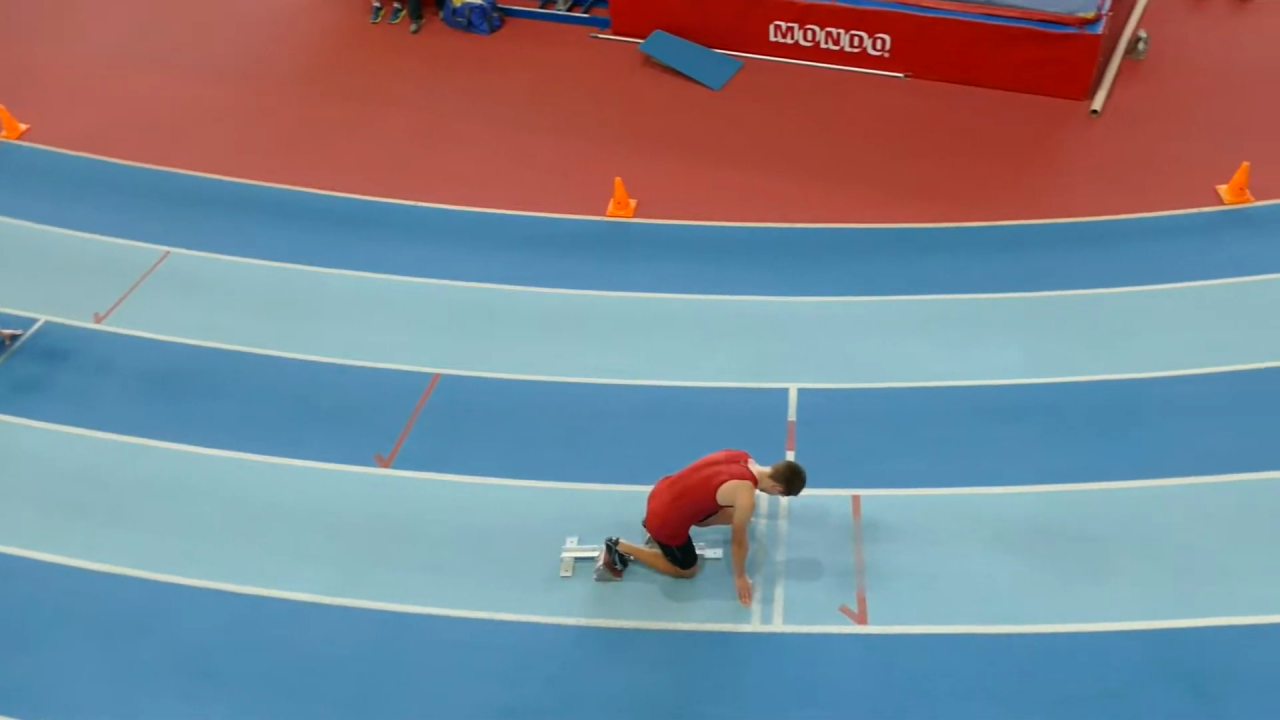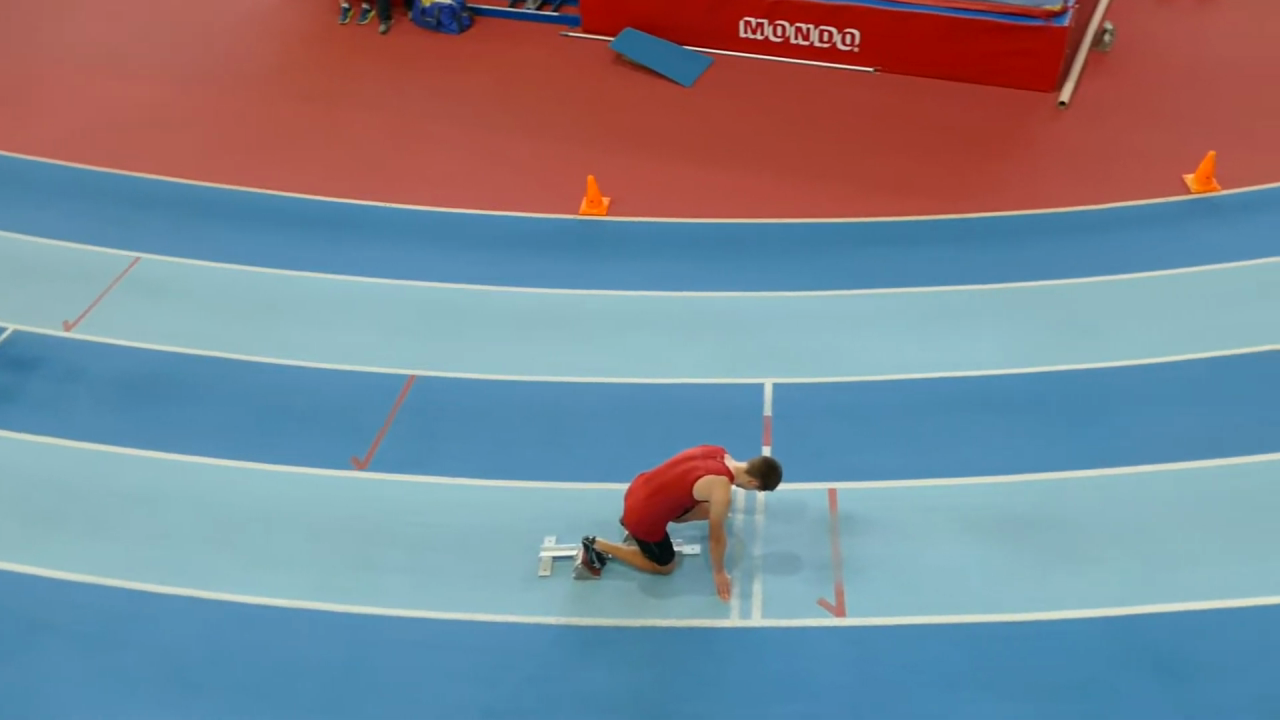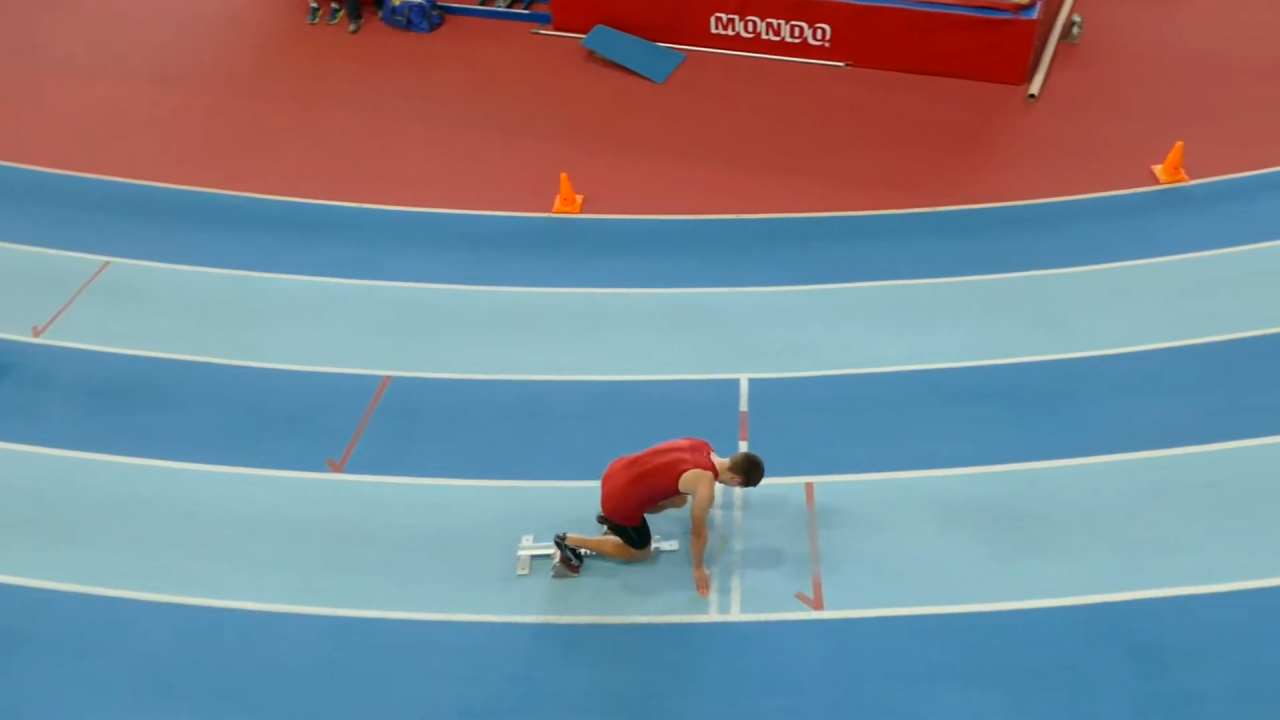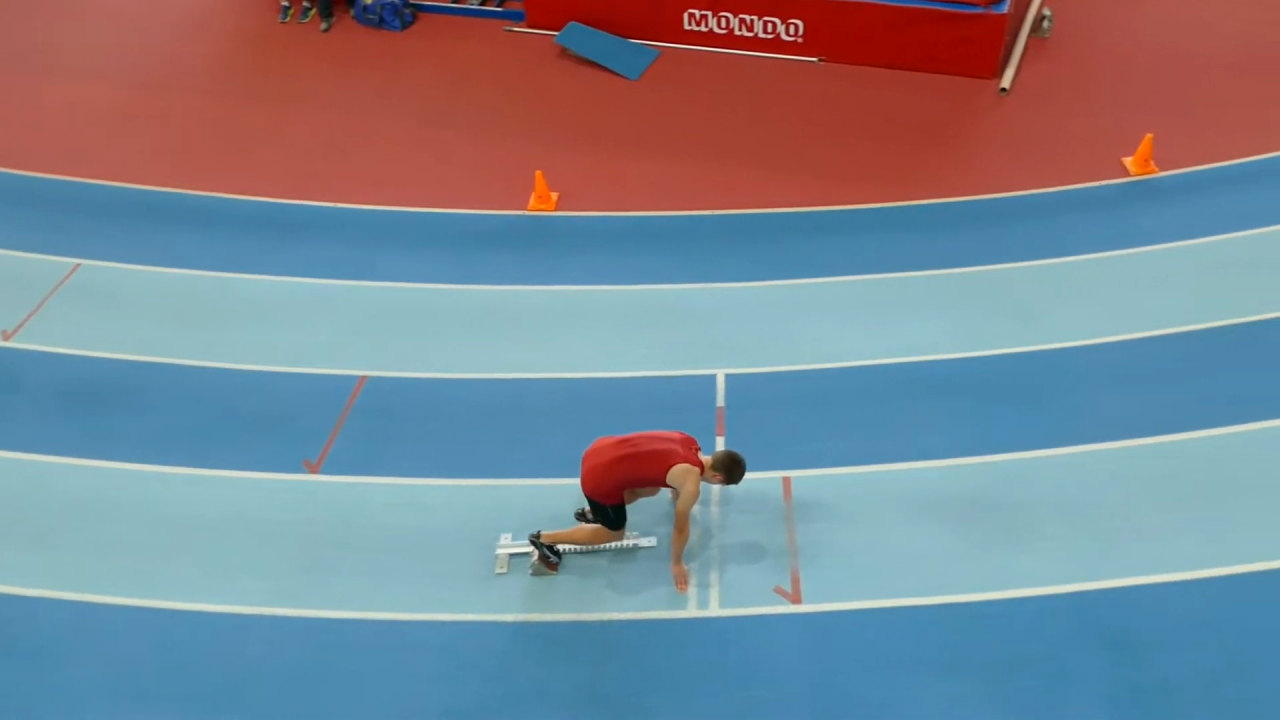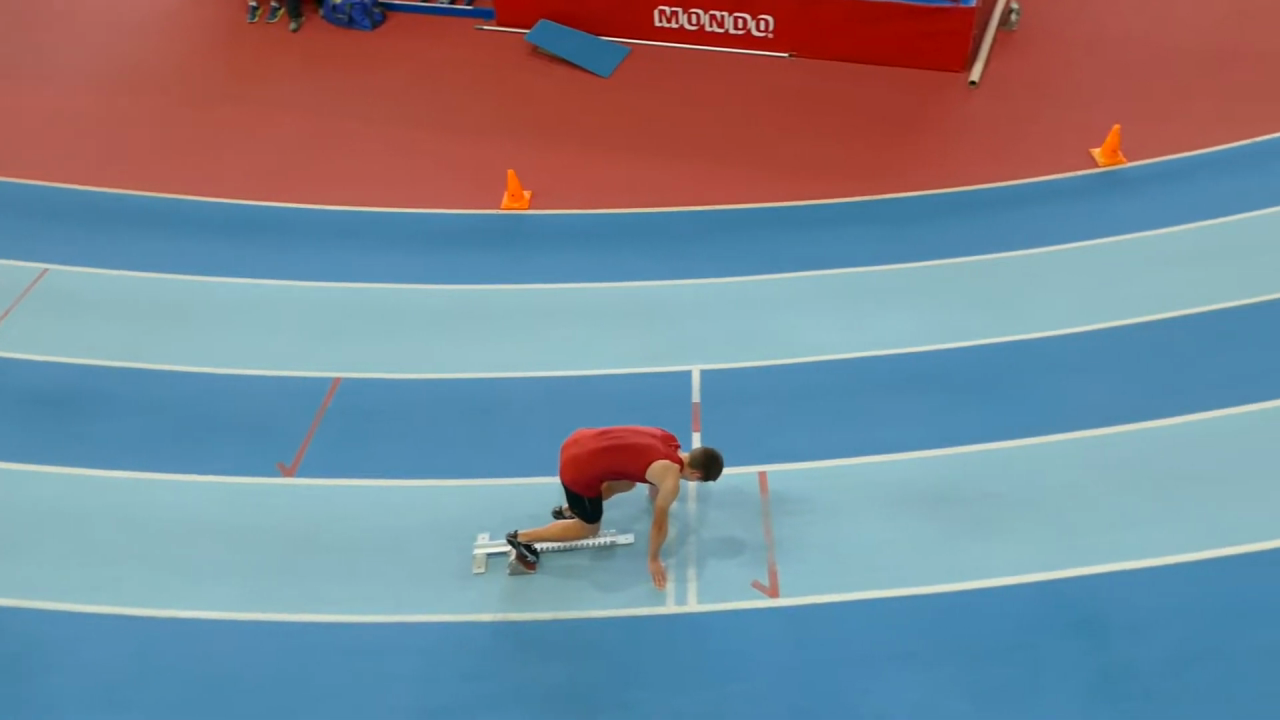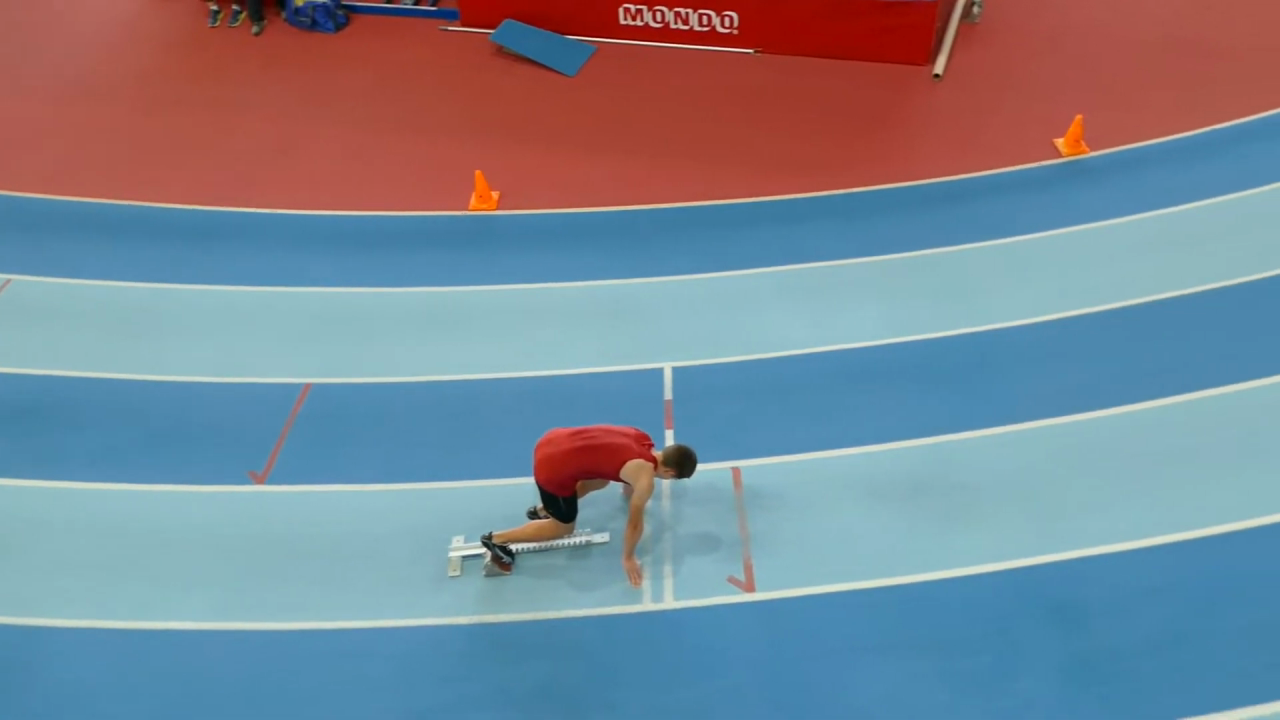
dt=0.2s
person 1, frame 1
left shoulder: (744, 458)
right shoulder: (746, 497)
right elbow: (739, 542)
left wrist: (741, 517)
right wrist: (740, 577)
left hip: (663, 492)
right hip: (665, 520)
left knee: (729, 516)
right knee: (688, 570)
right ankle: (619, 547)
person 1, frame 2
left shoulder: (721, 454)
right shoulder: (721, 492)
right elbow: (717, 537)
left wrist: (718, 512)
right wrist: (719, 573)
left hip: (640, 488)
right hip: (642, 516)
left knee: (706, 511)
right knee: (665, 567)
right ankle: (596, 545)
person 1, frame 3
left shoulder: (704, 448)
right shoulder: (705, 488)
right elbow: (698, 532)
left wrist: (699, 506)
right wrist: (698, 568)
left hip: (618, 469)
right hip: (619, 497)
right knee: (640, 552)
left ankle: (612, 516)
right ankle: (568, 541)
person 1, frame 4
left shoulder: (690, 445)
right shoulder: (691, 483)
right elbow: (680, 527)
left wrist: (678, 498)
right wrist: (676, 563)
left hip: (600, 449)
right hip: (600, 477)
right knee: (614, 533)
left ankle: (590, 513)
right ankle: (544, 539)
person 1, frame 5
left shoulder: (670, 442)
right shoulder: (671, 480)
right elbow: (659, 524)
left wrist: (655, 494)
right wrist: (653, 560)
left hip: (579, 441)
right hip: (578, 468)
right knee: (590, 527)
left ankle: (567, 510)
right ankle: (521, 538)
person 1, frame 6
left shoulder: (643, 440)
right shoulder: (645, 479)
right elbow: (635, 523)
left wrist: (630, 493)
right wrist: (628, 558)
left hip: (552, 440)
right hip: (552, 468)
right knee: (564, 526)
left ankle: (542, 510)
right ankle: (496, 539)
